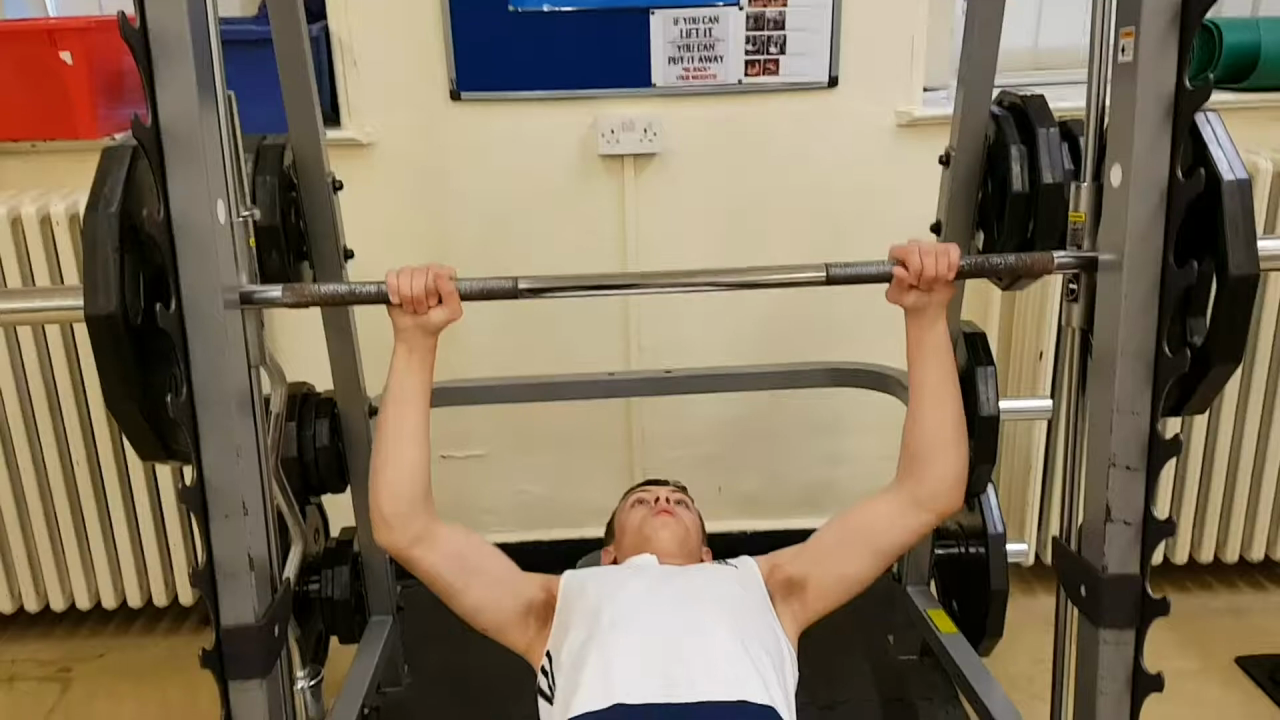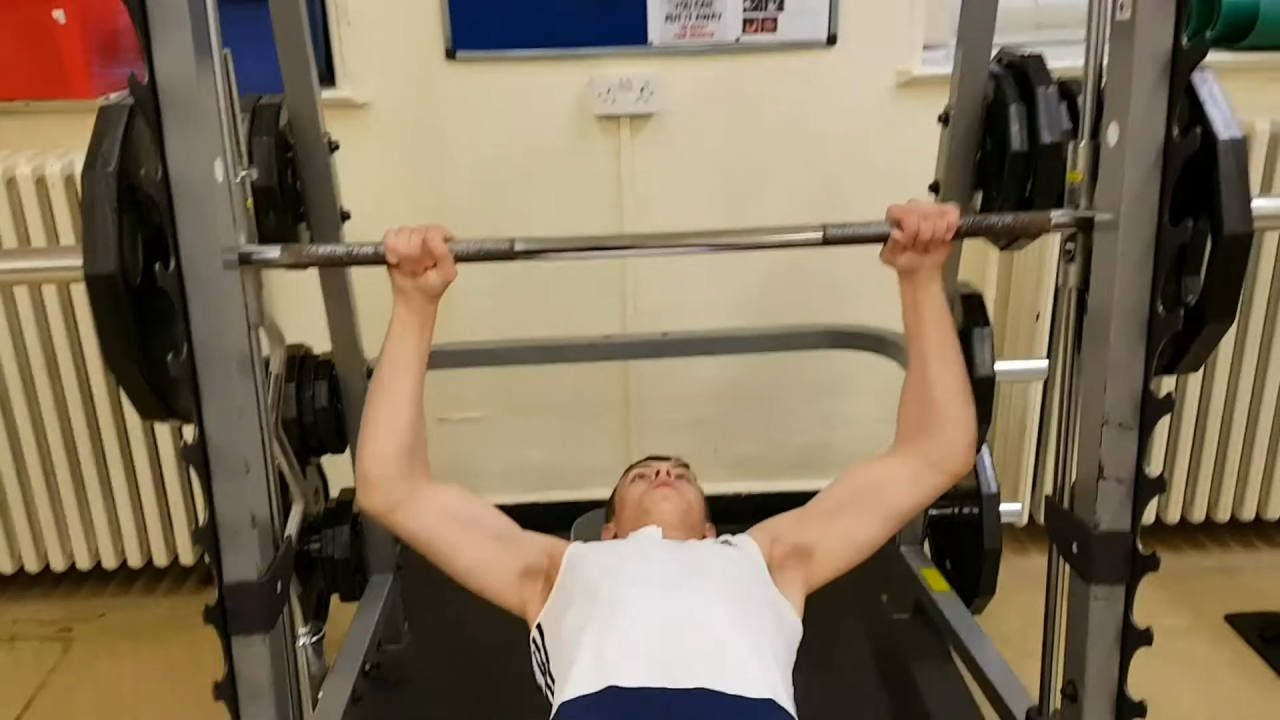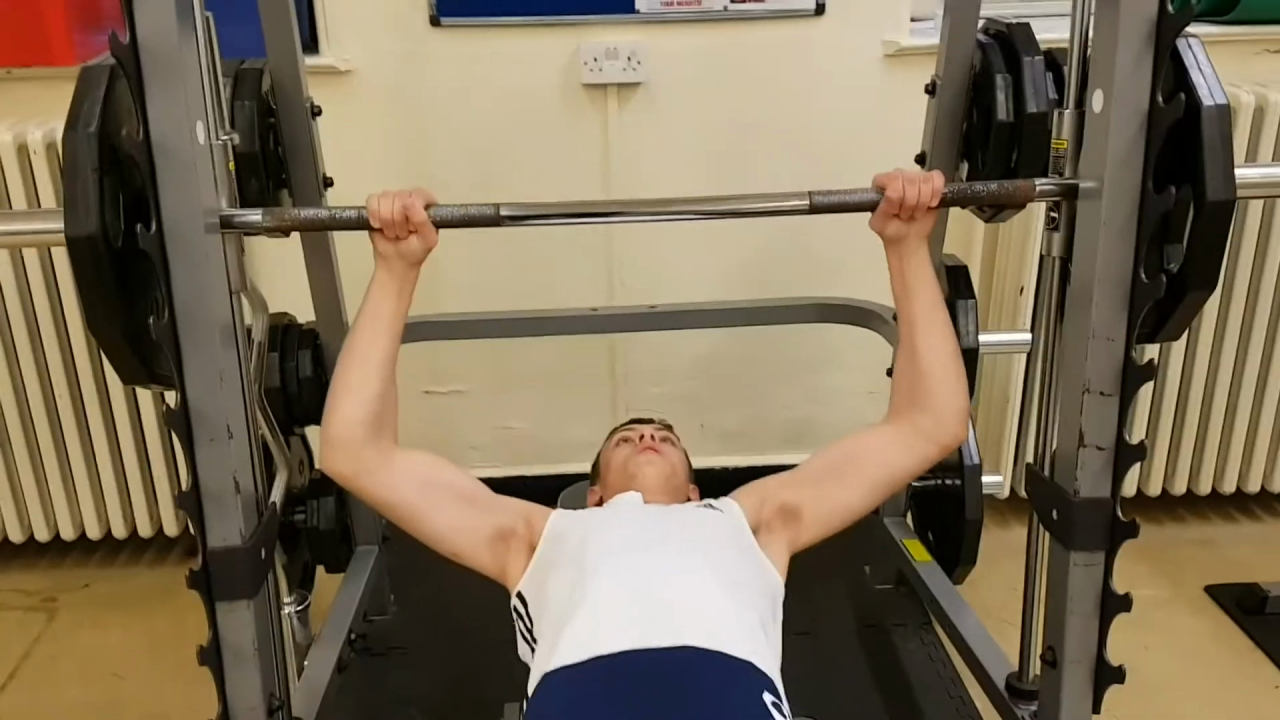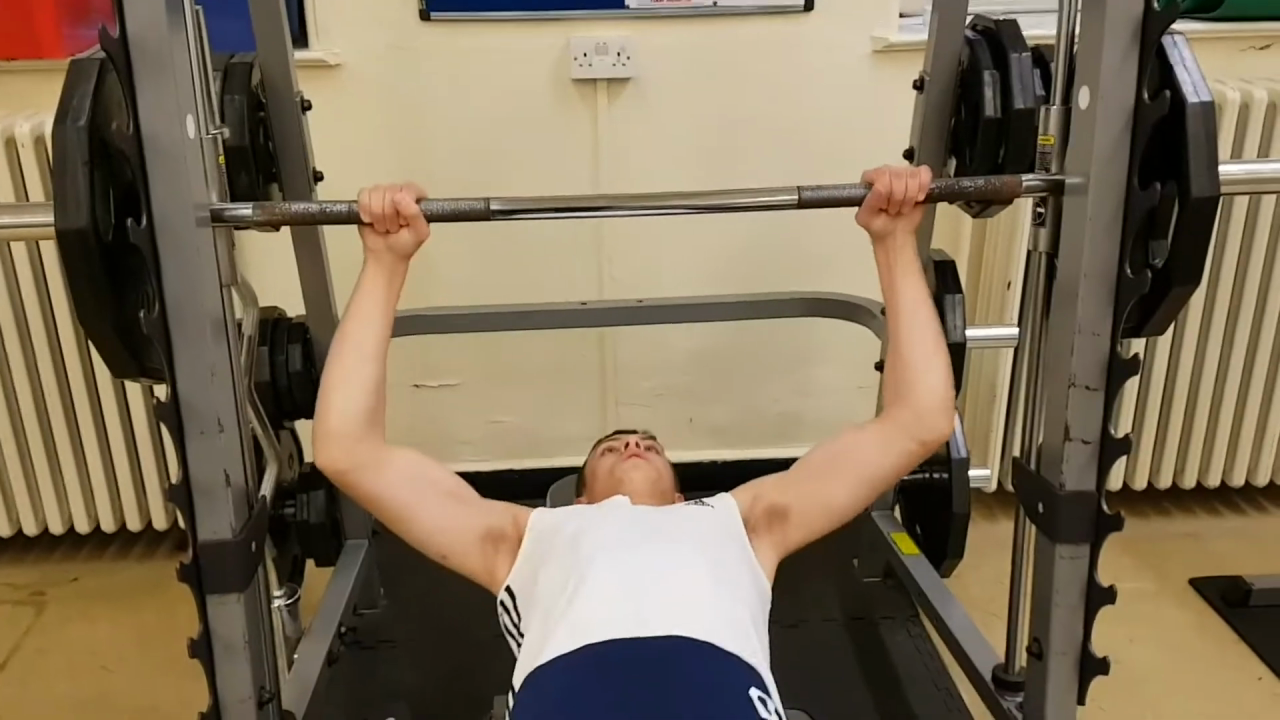
dt=0.3s
person 1, frame 1
left shoulder: (761, 586)
right shoulder: (562, 601)
left elbow: (927, 496)
right elbow: (404, 527)
left wrist: (926, 316)
right wrist: (414, 340)
person 1, frame 2
left shoulder: (765, 558)
right shoulder: (561, 570)
left elbow: (936, 457)
right elbow: (389, 487)
left wrist: (920, 278)
right wrist: (416, 302)
person 1, frame 3
left shoulder: (749, 521)
right shoulder: (543, 536)
left elbow: (931, 425)
right elbow: (355, 452)
left wrist: (907, 246)
right wrist: (396, 266)
person 1, frame 4
left shoulder: (737, 519)
right shoulder: (530, 536)
left elbow: (919, 422)
right elbow: (347, 448)
left wrist: (894, 240)
right wrist: (385, 260)
